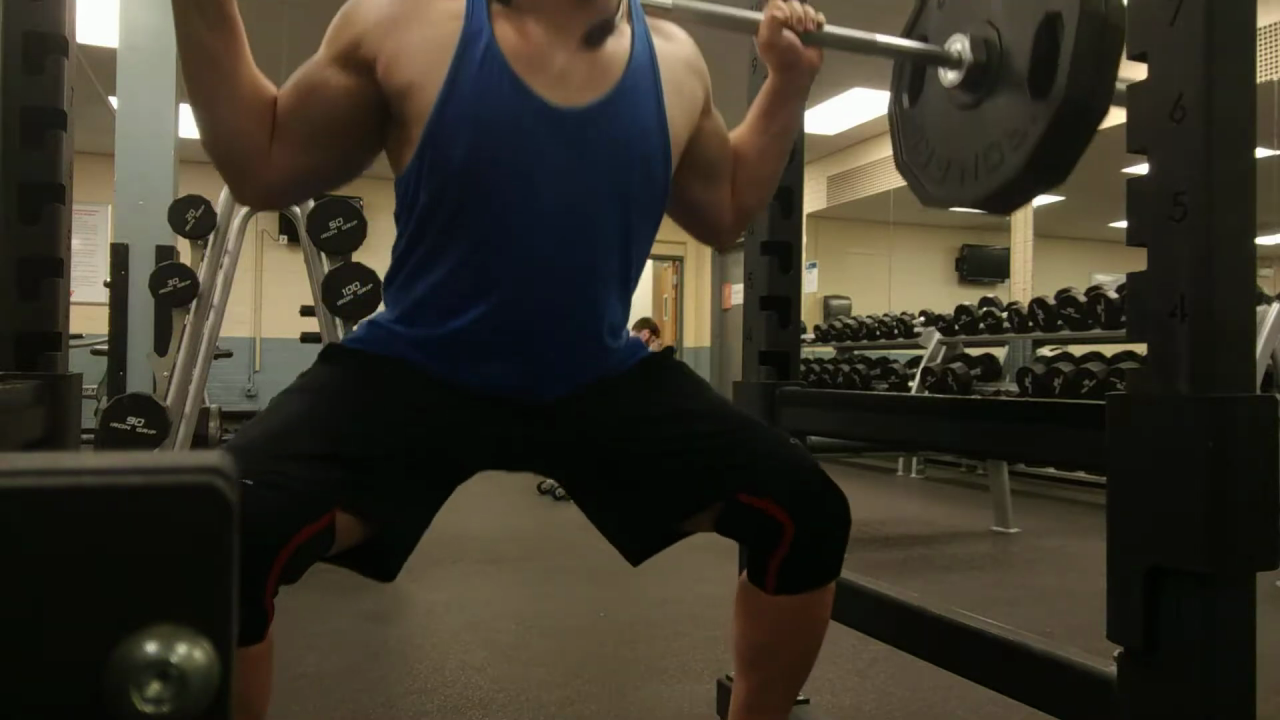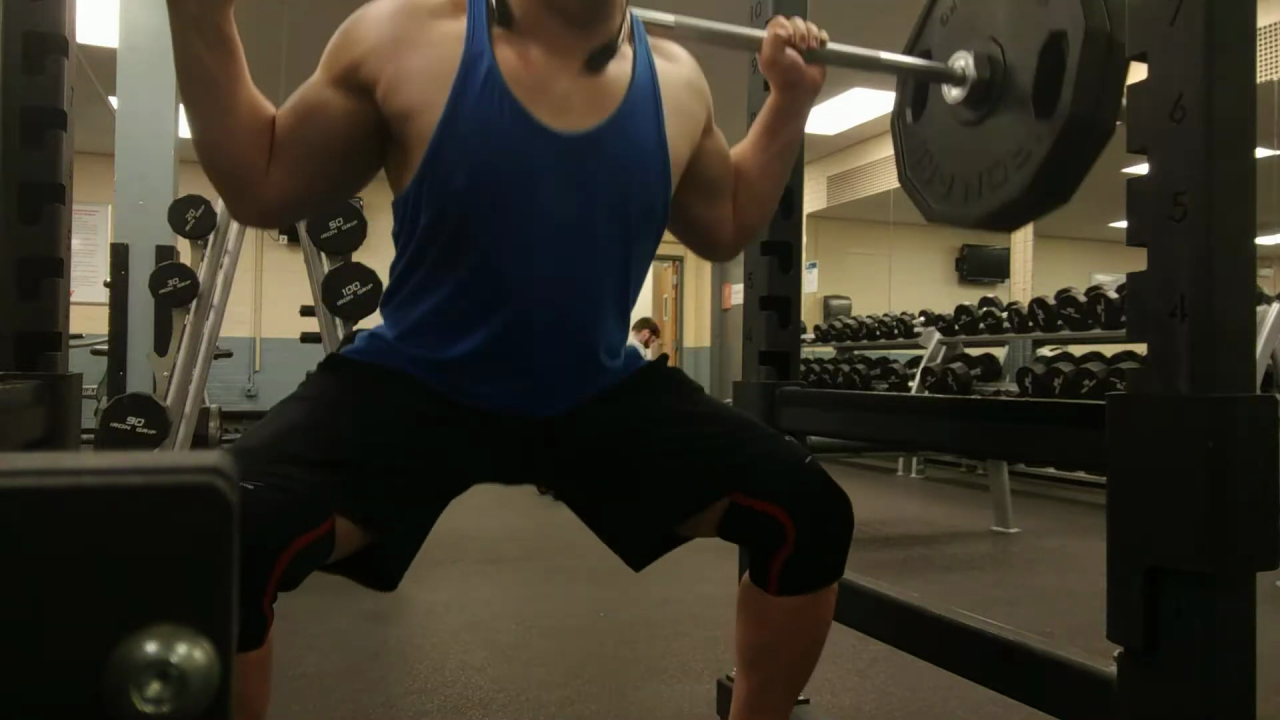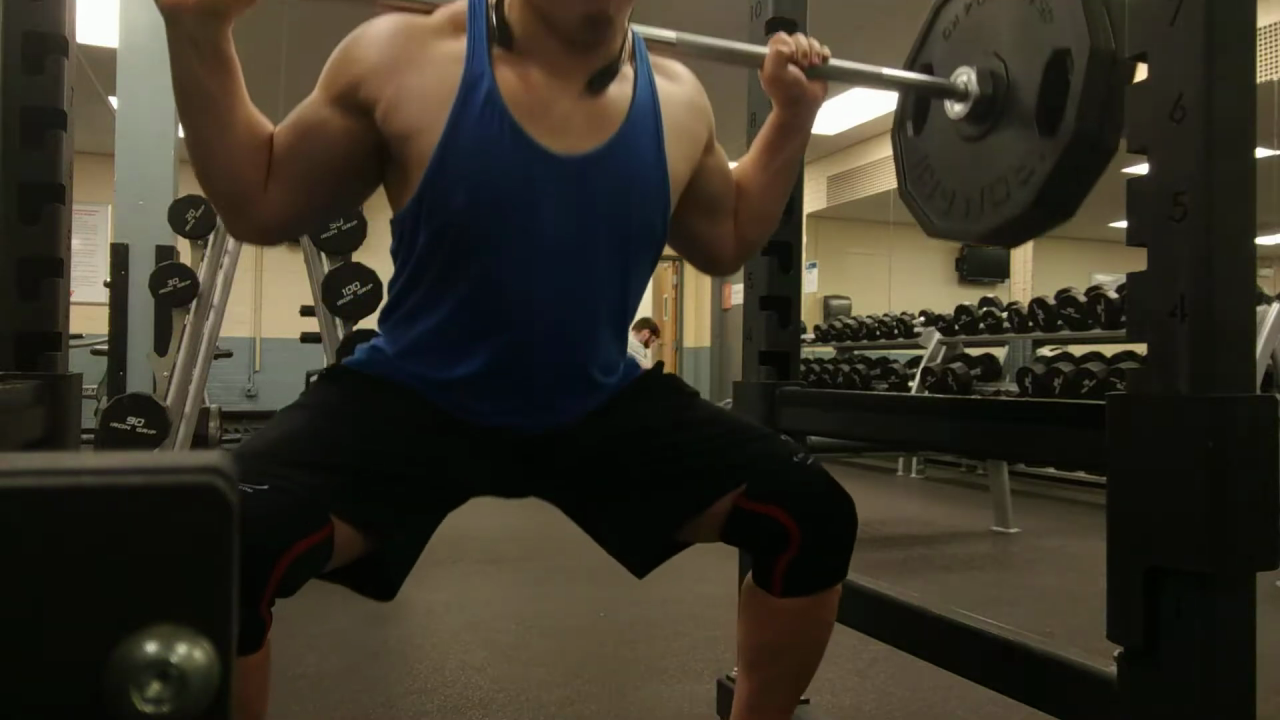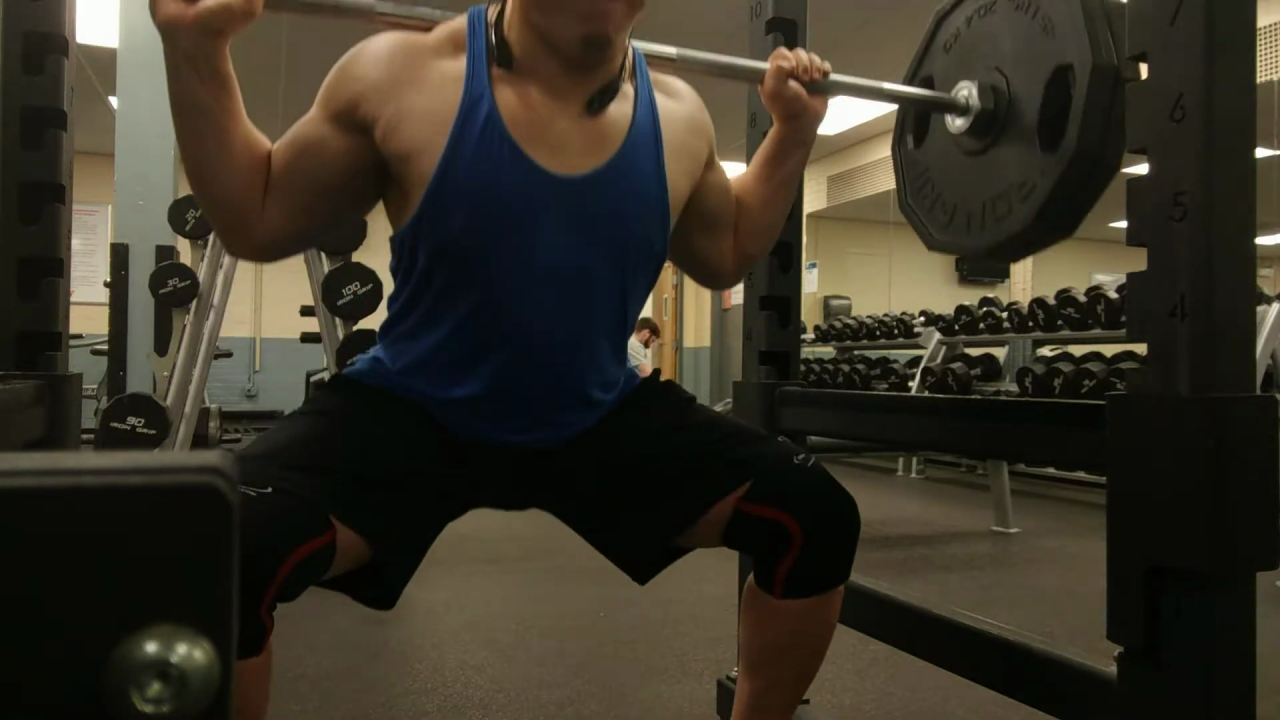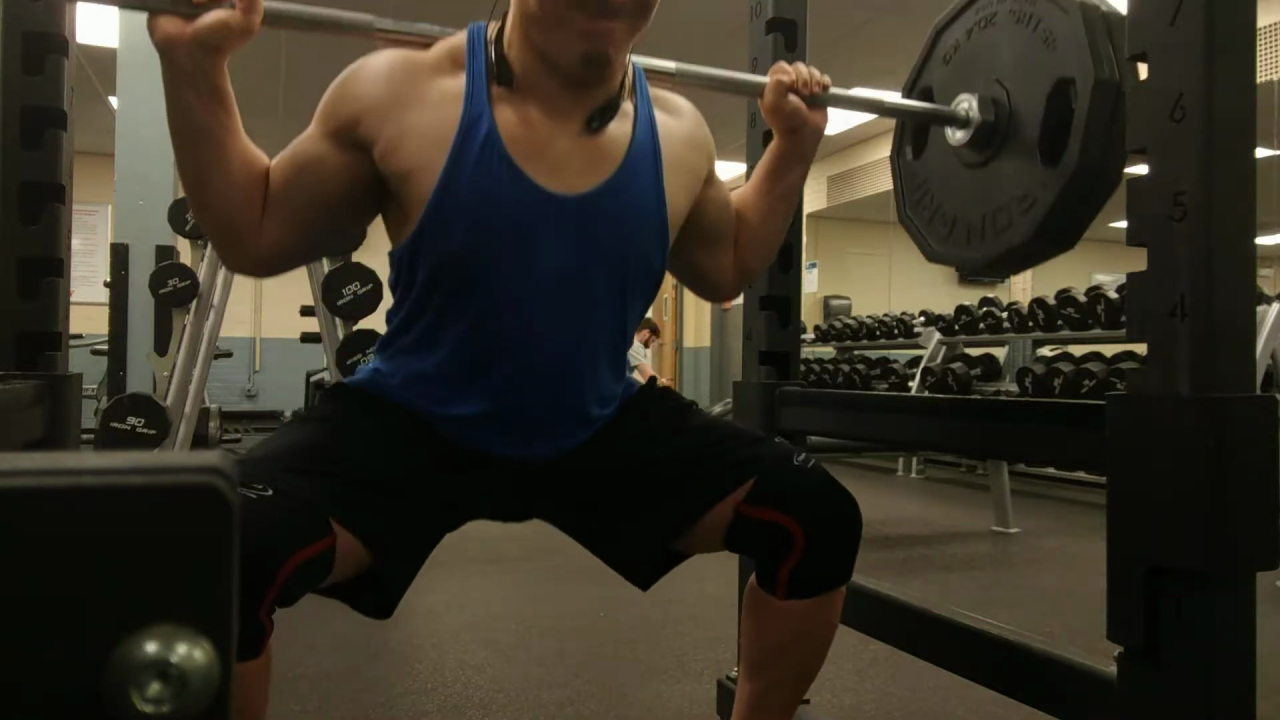
dt=0.1s
person 1, frame 1
left shoulder: (672, 63)
left elbow: (724, 209)
right elbow: (264, 166)
left wrist: (788, 81)
left hip: (602, 379)
right hip: (413, 373)
left knee: (808, 513)
right knee: (230, 534)
person 1, frame 2
left shoulder: (675, 81)
left elbow: (726, 227)
right elbow: (263, 188)
left wrist: (788, 102)
left hip: (600, 391)
right hip: (413, 386)
left knee: (809, 514)
right knee: (229, 542)
person 1, frame 3
left shoulder: (674, 101)
right shoulder: (403, 61)
left elbow: (725, 241)
right elbow: (260, 203)
left wrist: (792, 116)
left hip: (598, 405)
right hip: (410, 399)
left knee: (814, 515)
person 1, frame 4
left shoulder: (676, 118)
right shoulder: (403, 78)
left elbow: (726, 255)
right elbow: (258, 222)
left wrist: (791, 134)
left hip: (597, 417)
right hip: (411, 413)
left knee: (816, 518)
right knee: (227, 549)
person 1, frame 5
left shoulder: (676, 133)
right shoulder: (401, 95)
left elbow: (725, 267)
right elbow: (257, 236)
left wrist: (793, 146)
right wrist: (194, 68)
left hip: (597, 429)
right hip: (407, 423)
left knee: (818, 518)
right knee: (225, 550)
